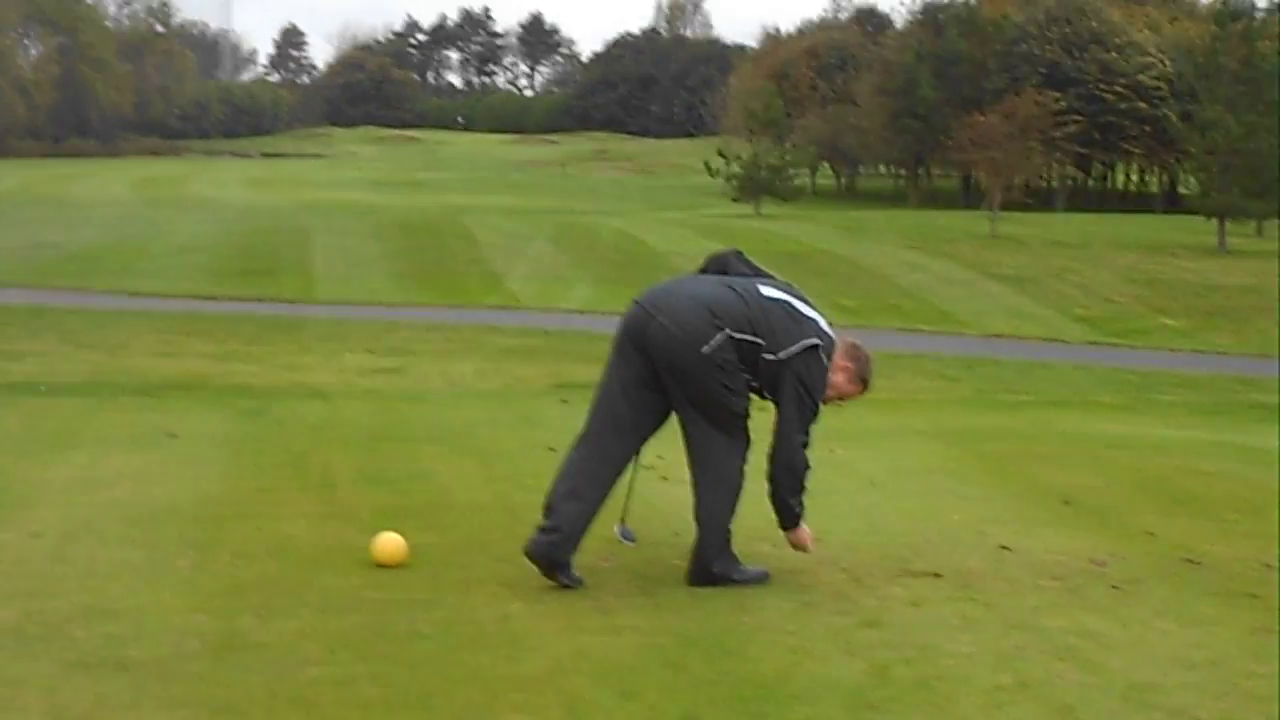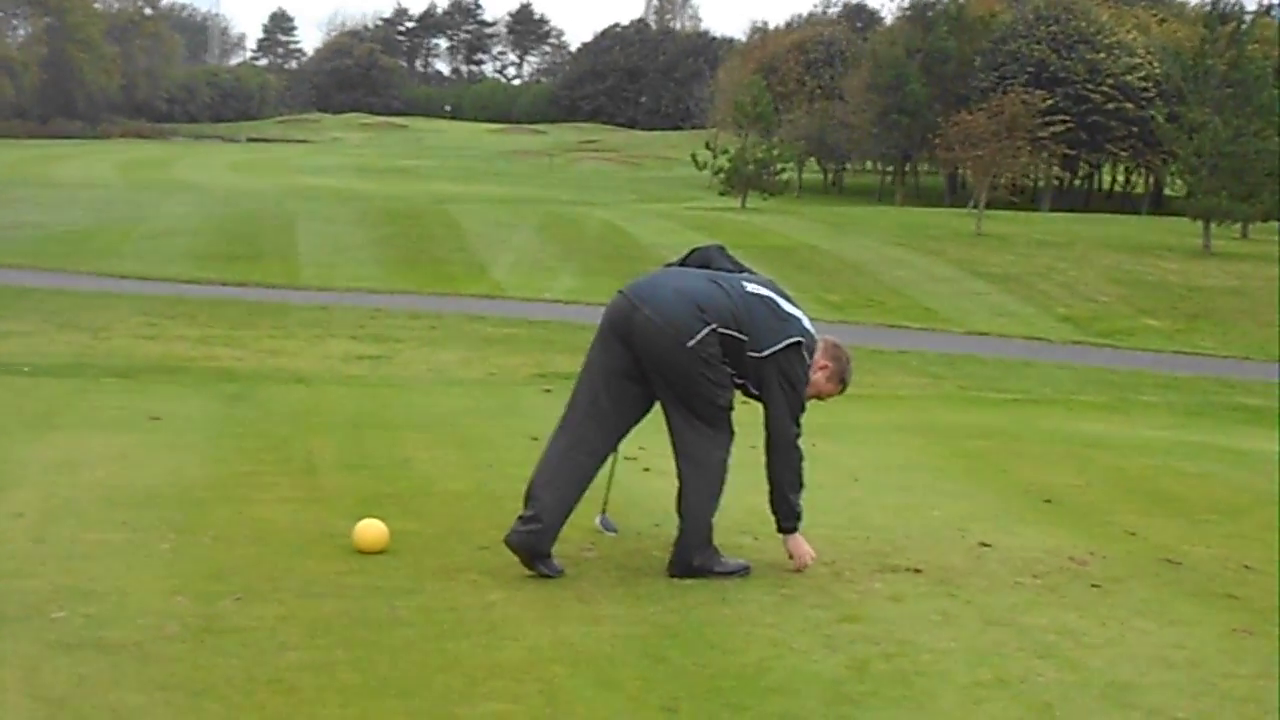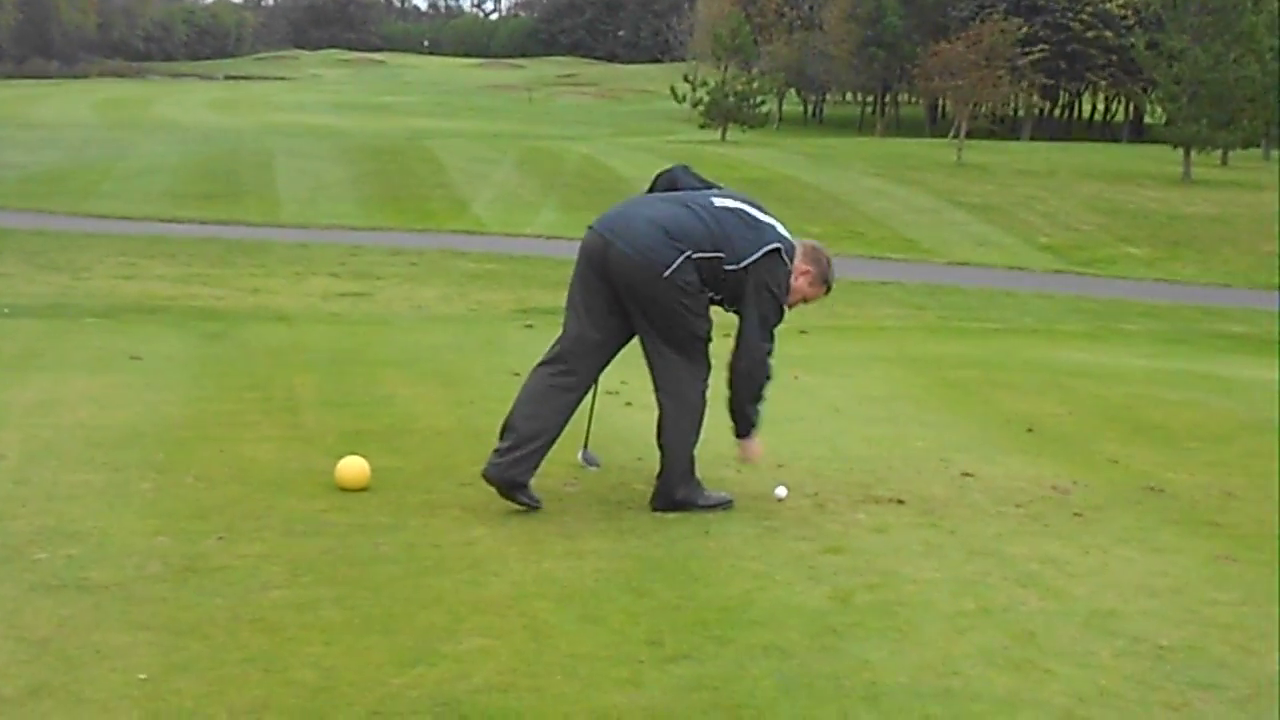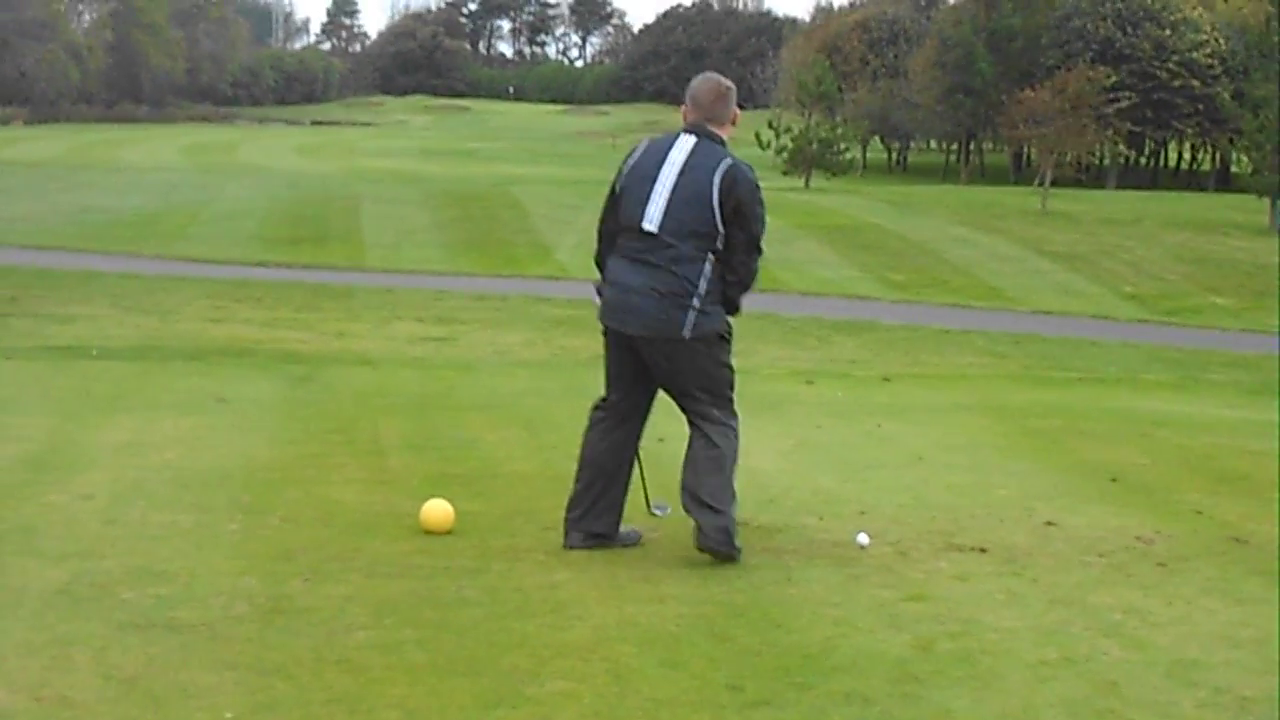
dt=1s
person 1, frame 1
left shoulder: (793, 312)
right shoulder: (810, 358)
left elbow: (728, 260)
right elbow: (789, 445)
right wrist: (792, 522)
left hip: (649, 310)
right hip: (696, 335)
left knee: (607, 437)
right knee: (725, 445)
left ankle: (553, 543)
right ankle: (713, 561)
person 1, frame 2
left shoulder: (776, 310)
right shoulder: (792, 353)
left elbow: (709, 255)
right elbow: (783, 442)
right wrist: (790, 529)
left hip: (631, 302)
right hip: (680, 328)
left knee: (586, 429)
right knee: (708, 439)
left ankle: (533, 532)
right ankle: (695, 554)
person 1, frame 3
left shoulder: (748, 217)
right shoulder: (772, 265)
left elbow: (675, 178)
right elbow: (752, 355)
right wrist: (745, 431)
left hip: (606, 233)
right hip: (658, 261)
left knee: (571, 357)
right knee: (686, 371)
left ankle: (510, 465)
right ankle: (677, 487)
person 1, frame 4
left shoulder: (644, 153)
right shoulder: (735, 177)
left elbow: (607, 231)
right elbow: (743, 261)
right wrist: (721, 308)
left hip: (622, 305)
right hip: (684, 318)
left knee: (618, 410)
right knee: (714, 419)
left ankle: (588, 523)
right ankle: (714, 525)
